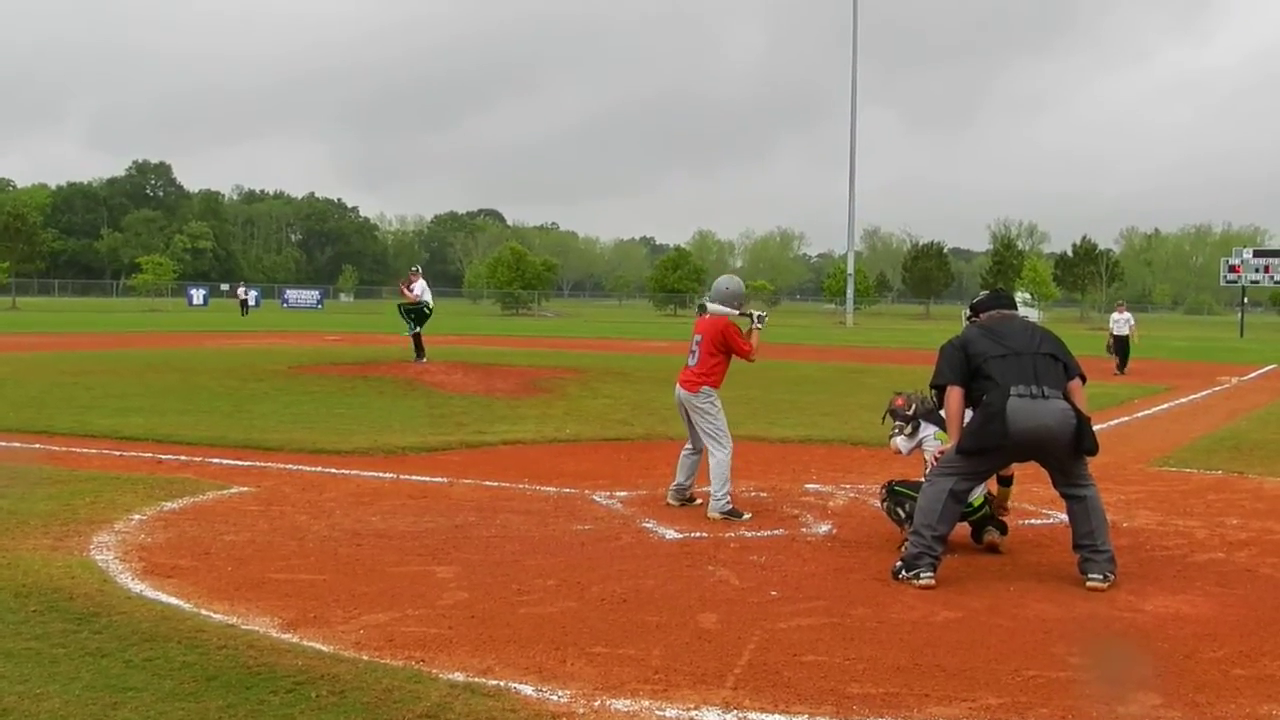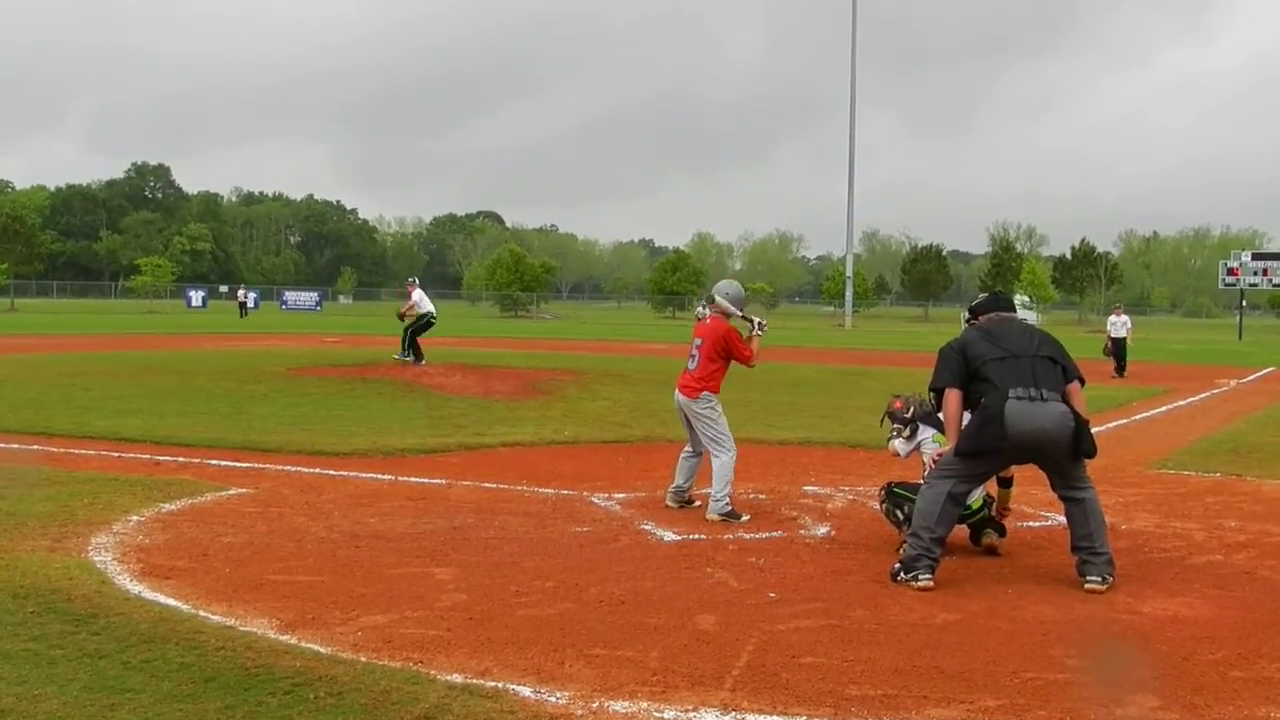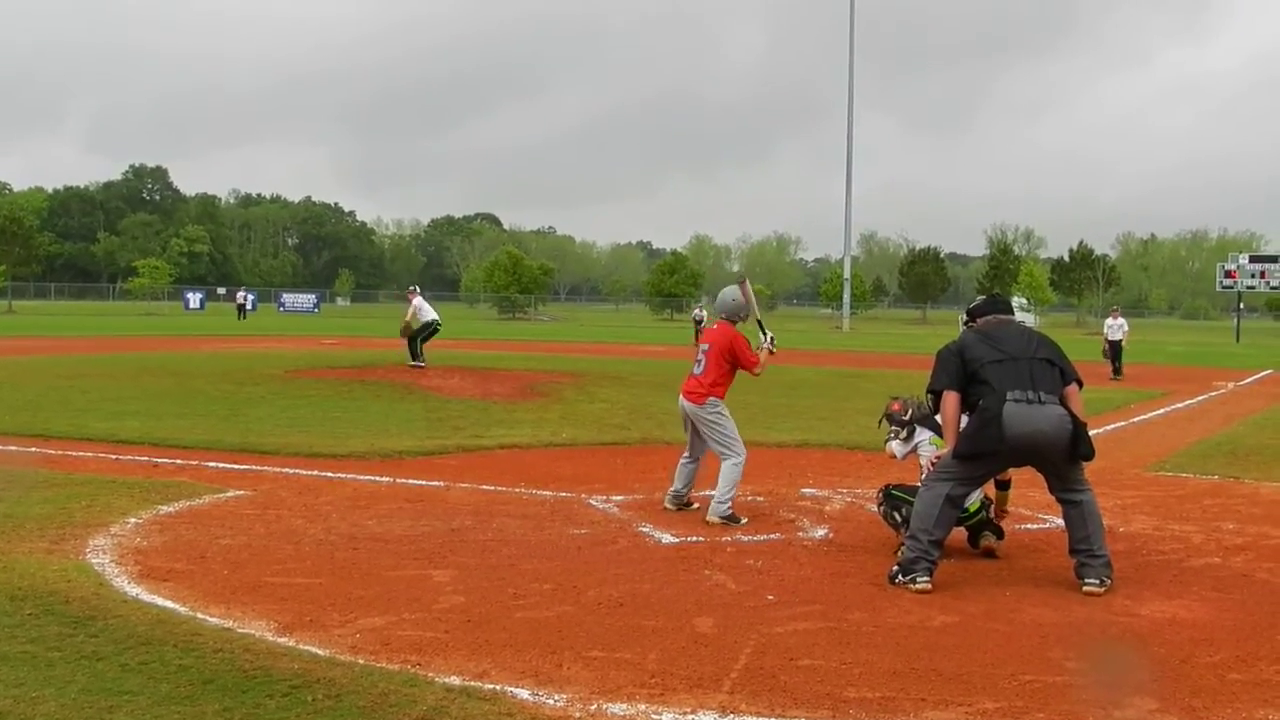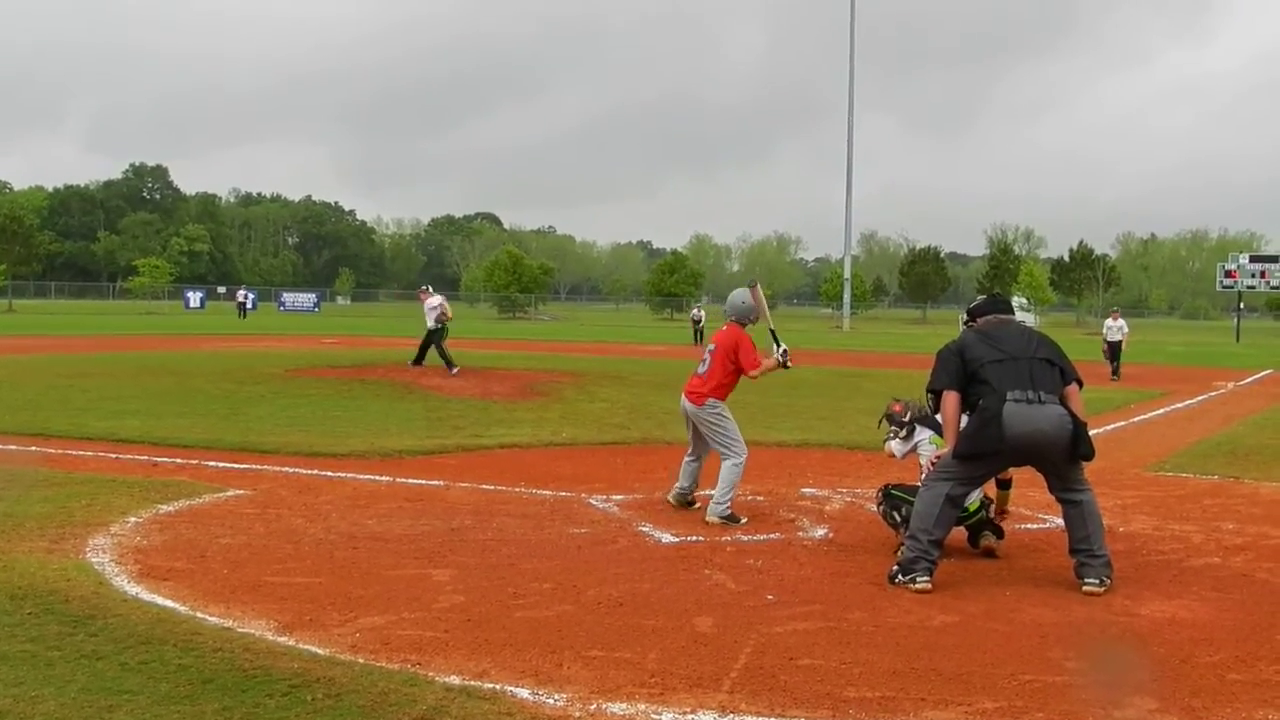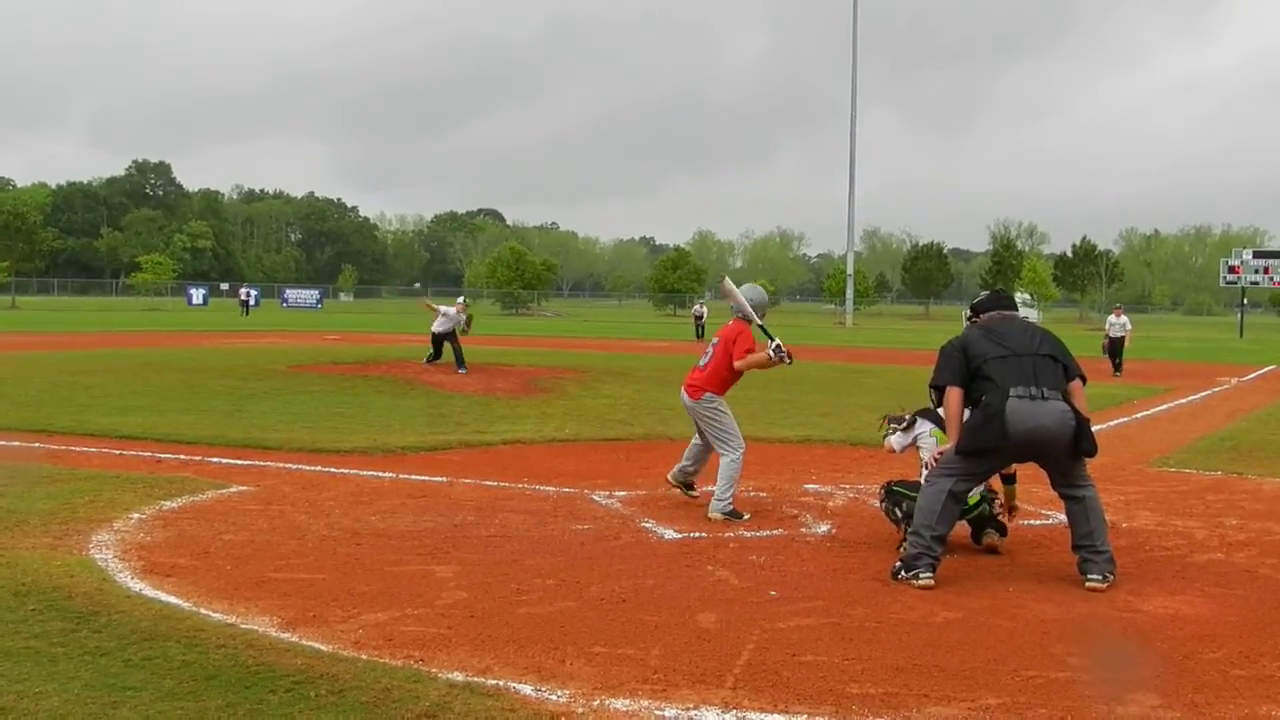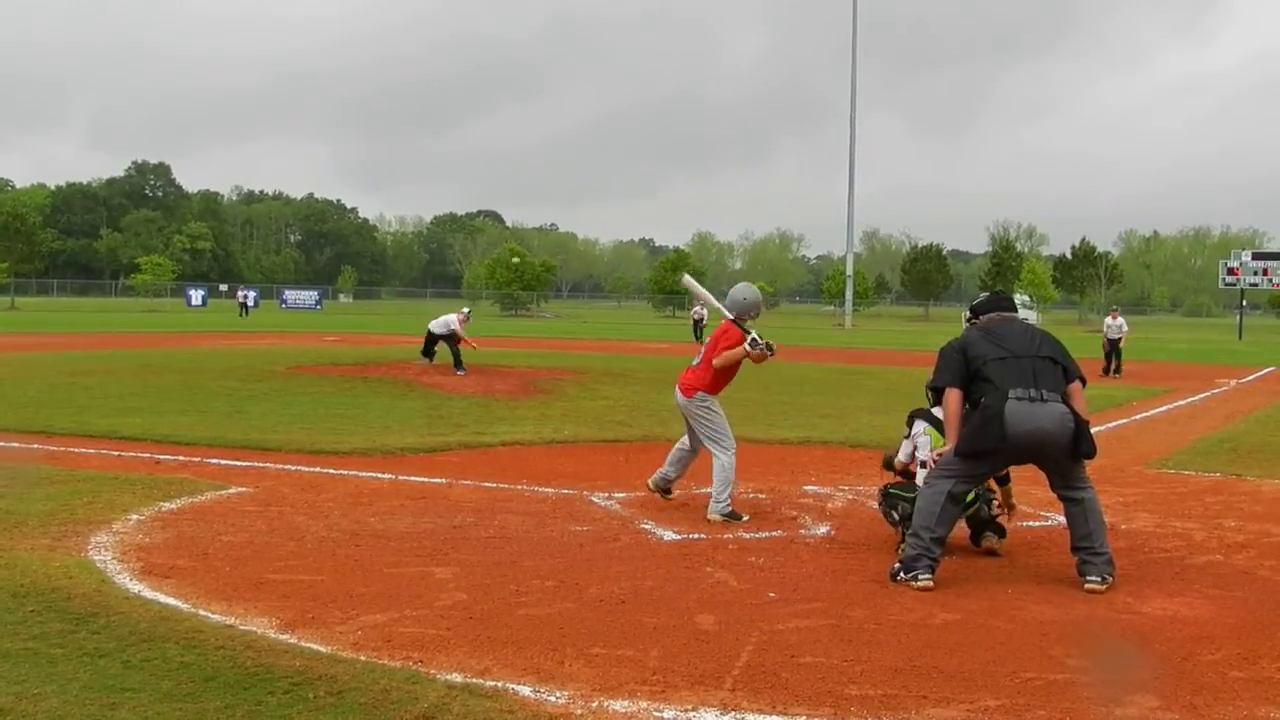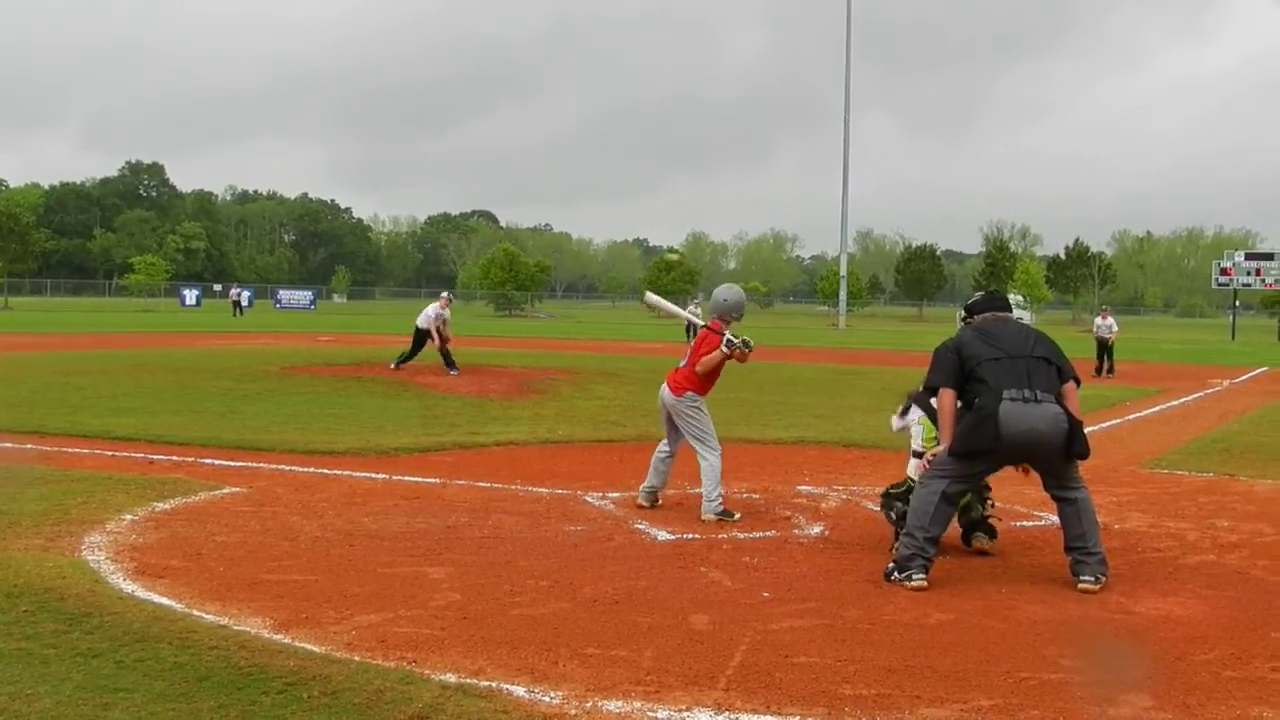
dt=0.2s
person 1, frame 1
left shoulder: (967, 338)
right shoulder: (1045, 335)
left elbow: (954, 390)
right elbow: (1074, 384)
left wrist: (954, 443)
right wrist: (1082, 435)
left hip: (1005, 413)
right hip: (1057, 414)
left knee: (944, 478)
right knee: (1080, 486)
left ankle: (919, 564)
right ankle: (1099, 567)
person 1, frame 2
left shoulder: (965, 341)
right shoulder: (1044, 338)
left elbow: (953, 393)
right elbow: (1073, 387)
left wrist: (952, 445)
right wrist: (1080, 437)
left hip: (1003, 416)
right hip: (1056, 416)
left knee: (943, 481)
right knee: (1078, 488)
left ankle: (917, 566)
right ankle: (1098, 570)
person 1, frame 3
left shoulder: (963, 343)
right shoulder: (1042, 340)
left elbow: (950, 395)
right elbow: (1071, 389)
left wrist: (950, 448)
right wrist: (1078, 439)
left hip: (1001, 418)
right hip: (1054, 419)
left knee: (940, 483)
right knee: (1076, 490)
left ankle: (916, 568)
right ankle: (1095, 571)
person 1, frame 4
left shoulder: (963, 343)
right shoulder: (1042, 340)
left elbow: (950, 395)
right elbow: (1071, 389)
left wrist: (951, 448)
right wrist: (1078, 440)
left hip: (1001, 418)
right hip: (1054, 419)
left knee: (940, 483)
right knee: (1076, 491)
left ankle: (915, 569)
right ankle: (1095, 572)
person 1, frame 5
left shoulder: (966, 339)
right shoulder: (1045, 336)
left elbow: (953, 391)
right elbow: (1075, 385)
left wrist: (953, 444)
right wrist: (1081, 436)
left hip: (1005, 414)
right hip: (1056, 415)
left knee: (943, 479)
right knee: (1079, 487)
left ankle: (918, 565)
right ankle: (1098, 568)
person 1, frame 6
left shoulder: (966, 340)
right shoulder: (1045, 337)
left elbow: (953, 392)
right elbow: (1074, 387)
left wrist: (952, 445)
right wrist: (1080, 438)
left hip: (1003, 416)
right hip: (1056, 417)
left knee: (942, 481)
right knee: (1078, 488)
left ankle: (917, 566)
right ankle: (1098, 570)
person 1, frame 7
left shoulder: (960, 340)
right shoulder: (1039, 337)
left elbow: (947, 393)
right elbow: (1069, 387)
left wrist: (946, 445)
right wrist: (1074, 437)
left hip: (998, 417)
right hip: (1050, 418)
left knee: (936, 481)
right knee: (1071, 489)
left ankle: (911, 566)
right ankle: (1091, 569)
person 2, frame 1
left shoulder: (703, 320)
right shoulder: (726, 325)
right elbow: (750, 355)
left wrist: (751, 327)
right wrist: (756, 327)
left hip: (684, 388)
right hip: (701, 392)
left knee: (696, 443)
right knee: (721, 448)
left ankle: (679, 492)
right ankle: (720, 505)
person 2, frame 2
left shoulder: (702, 324)
right shoulder: (726, 330)
right elbow: (750, 361)
left wrist: (750, 335)
right wrist: (757, 334)
left hip: (683, 392)
right hip: (701, 397)
left knee: (696, 446)
right knee: (725, 451)
left ankle: (678, 494)
right ankle: (720, 506)
person 2, frame 3
left shoulder: (708, 332)
right shoulder: (734, 337)
right elbow: (755, 369)
left wrist: (760, 351)
right wrist: (767, 347)
left hip: (686, 398)
right hip: (706, 403)
left knee: (694, 451)
right knee: (735, 454)
left ankle: (677, 497)
right ankle: (720, 509)
person 2, frame 4
left shoulder: (721, 333)
right shoulder: (741, 338)
left elbow: (746, 367)
right elbow: (753, 372)
left wrist: (776, 362)
right wrist: (776, 358)
left hip: (689, 397)
right hip: (707, 403)
left knee: (698, 450)
right knee: (736, 454)
left ankle: (682, 494)
right ankle: (719, 510)
person 2, frame 5
left shoulder: (731, 327)
right shoulder: (744, 332)
left elbow: (757, 363)
right elbow: (740, 364)
left wrist: (778, 358)
right wrist: (768, 353)
left hip: (690, 389)
right hip: (706, 396)
left knee: (706, 438)
right knee: (734, 449)
left ankle: (681, 474)
right ankle: (722, 507)
person 2, frame 6
left shoulder: (728, 328)
right shoulder: (734, 332)
left elbow: (756, 358)
right elbow: (718, 362)
left wrist: (764, 350)
right wrist: (746, 348)
left hip: (685, 389)
right hip: (698, 396)
left knee: (694, 440)
right knee: (725, 450)
left ankle: (661, 480)
right ankle: (720, 508)
person 2, frame 7
left shoulder: (714, 330)
right shoulder: (715, 334)
left elbow: (740, 358)
right elbow: (700, 367)
left wrist: (744, 349)
right wrist: (724, 350)
left hip: (669, 390)
right hip: (685, 397)
left knee: (670, 443)
right knee: (710, 451)
left ankle: (648, 494)
right ankle: (712, 507)
